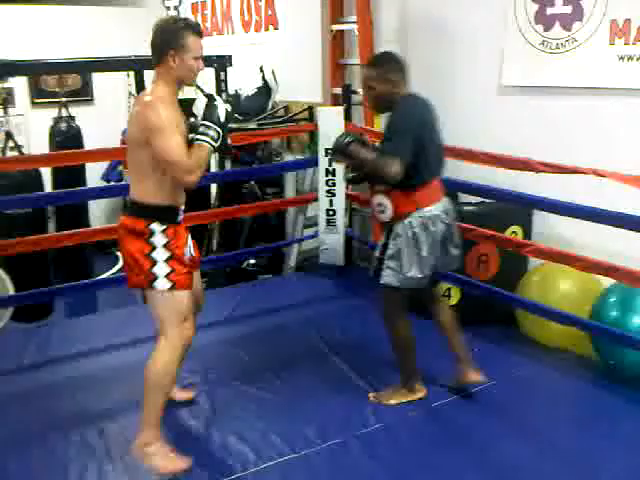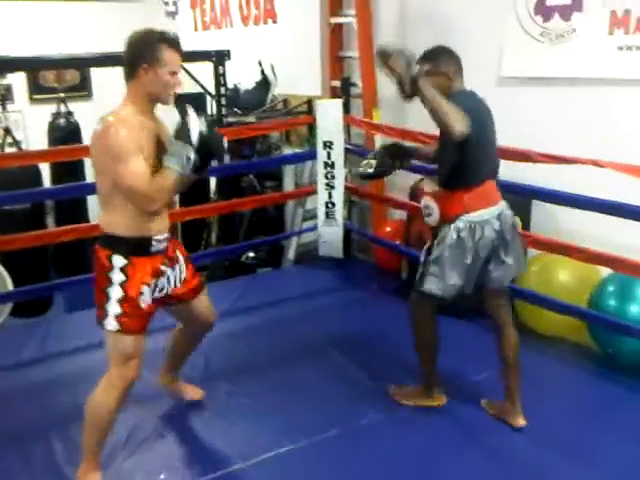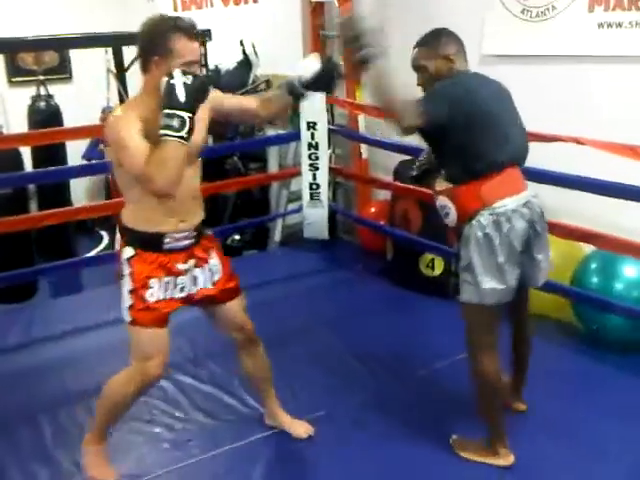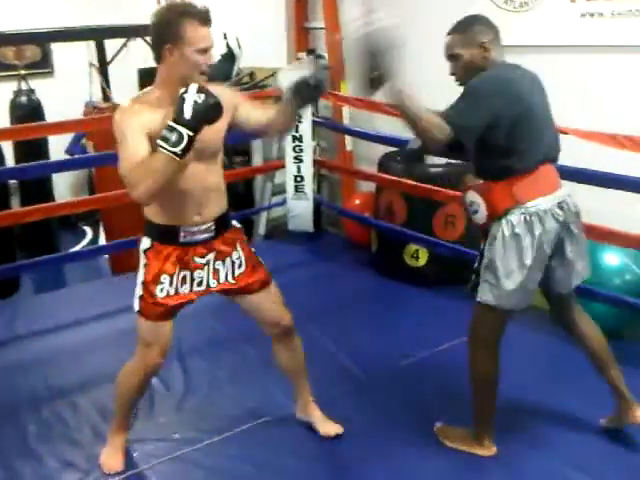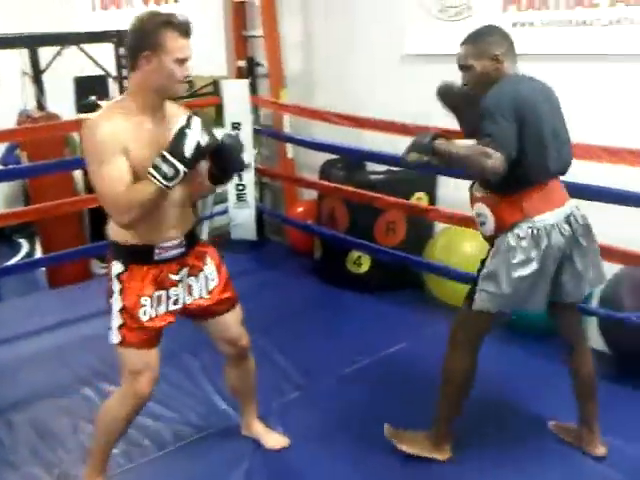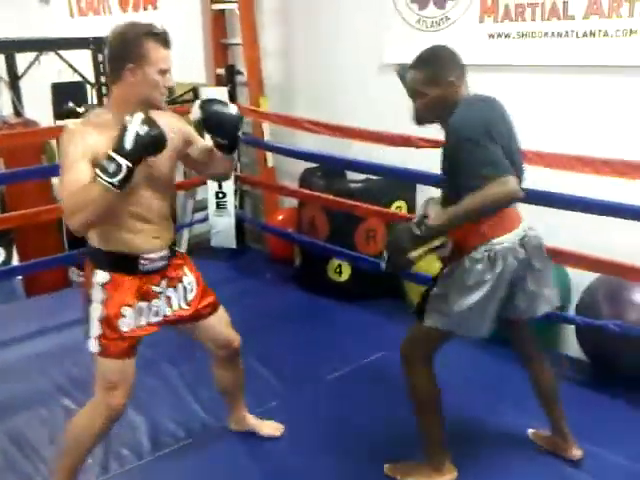
dt=0.4s
person 1, frame 1
left shoulder: (163, 102)
right shoulder: (154, 108)
right elbow: (188, 173)
left wrist: (207, 130)
right wrist: (209, 128)
left hip: (166, 223)
right hip: (152, 230)
left knee: (192, 301)
right knee: (178, 331)
left ankle: (164, 383)
right ankle: (148, 439)
person 1, frame 2
left shoulder: (155, 120)
right shoulder: (118, 129)
left elbow: (171, 182)
right elbow: (151, 199)
left wrist: (200, 153)
right wrist: (183, 150)
left hip: (164, 248)
right hip: (126, 259)
left knee: (202, 318)
right knee: (124, 370)
left ankle: (170, 377)
person 1, frame 3
left shoulder: (200, 101)
right shoulder: (123, 122)
left elbow: (259, 109)
right elbow: (163, 182)
left wrist: (300, 83)
right wrist: (177, 114)
left hip: (198, 246)
right hip: (149, 255)
left knee: (244, 332)
right knee: (148, 366)
left ankle: (274, 412)
right ankle: (94, 442)
person 1, frame 4
left shoulder: (217, 96)
right shoulder: (133, 115)
left elbow: (274, 121)
right elbow: (141, 189)
left wrist: (302, 91)
right wrist: (181, 128)
left hip: (223, 237)
right hip: (168, 247)
left knee: (280, 323)
right knee: (150, 356)
left ankle: (307, 407)
right ankle: (117, 433)
person 1, frame 5
left shoulder: (180, 117)
right shoulder: (104, 128)
right elbow: (124, 212)
left wrist: (221, 166)
right wrist: (174, 159)
left hip: (192, 255)
right hip: (138, 269)
left knee: (237, 344)
right knee: (138, 386)
left ankle: (251, 422)
person 1, frame 6
left shoulder: (166, 123)
right shoulder: (83, 135)
left elbow: (219, 170)
right elbow: (77, 218)
left wrist: (227, 138)
right wrist: (119, 159)
left hip: (170, 268)
right hip: (120, 279)
left knee: (228, 345)
right knee: (111, 397)
left ankle: (239, 417)
person 2, frame 1
left shoulder: (403, 116)
right shoulder: (418, 106)
left elbow: (392, 171)
left wrist: (356, 152)
right wrist: (367, 157)
left hip: (414, 221)
right hip: (436, 210)
left knee: (394, 305)
right knee: (430, 293)
left ankle: (411, 385)
right ankle: (467, 367)
person 2, frame 2
left shoulder: (460, 107)
right shoulder: (473, 103)
left elbow: (458, 132)
left wrist: (420, 82)
right wrist: (408, 154)
left hip: (467, 225)
right hip: (496, 215)
left knee: (423, 306)
right knee: (500, 313)
left ankle: (430, 389)
right ankle: (512, 407)
person 2, frame 3
left shoulder: (452, 93)
right shoulder: (494, 89)
left elbow: (406, 118)
left wrist: (366, 58)
right wrist: (444, 160)
left hip: (489, 221)
right hip: (523, 206)
left knee: (479, 337)
right knee: (515, 310)
left ankle: (496, 444)
right ankle: (515, 394)
person 2, frame 4
left shoulder: (491, 85)
right shoulder: (522, 78)
left elbow: (439, 137)
left wrist: (392, 86)
right wrist: (471, 152)
left hip: (522, 221)
right hip: (556, 204)
left knee: (484, 334)
right knee: (568, 310)
left ankle: (479, 436)
person 2, frame 5
left shoulder: (499, 99)
right shoulder: (541, 91)
left elbow: (492, 163)
left wrist: (436, 146)
right wrist: (473, 120)
left hip: (526, 232)
right hip: (565, 219)
left knee: (464, 335)
right knee: (573, 331)
left ankle: (438, 441)
right ankle: (590, 434)
person 2, frame 6
left shoulder: (465, 126)
right shoulder: (486, 107)
left elbow: (505, 190)
left wrist: (426, 225)
right wrist: (430, 113)
left hip: (481, 256)
right hip: (514, 244)
left knee: (415, 352)
right knee: (525, 344)
right ankle: (562, 437)
